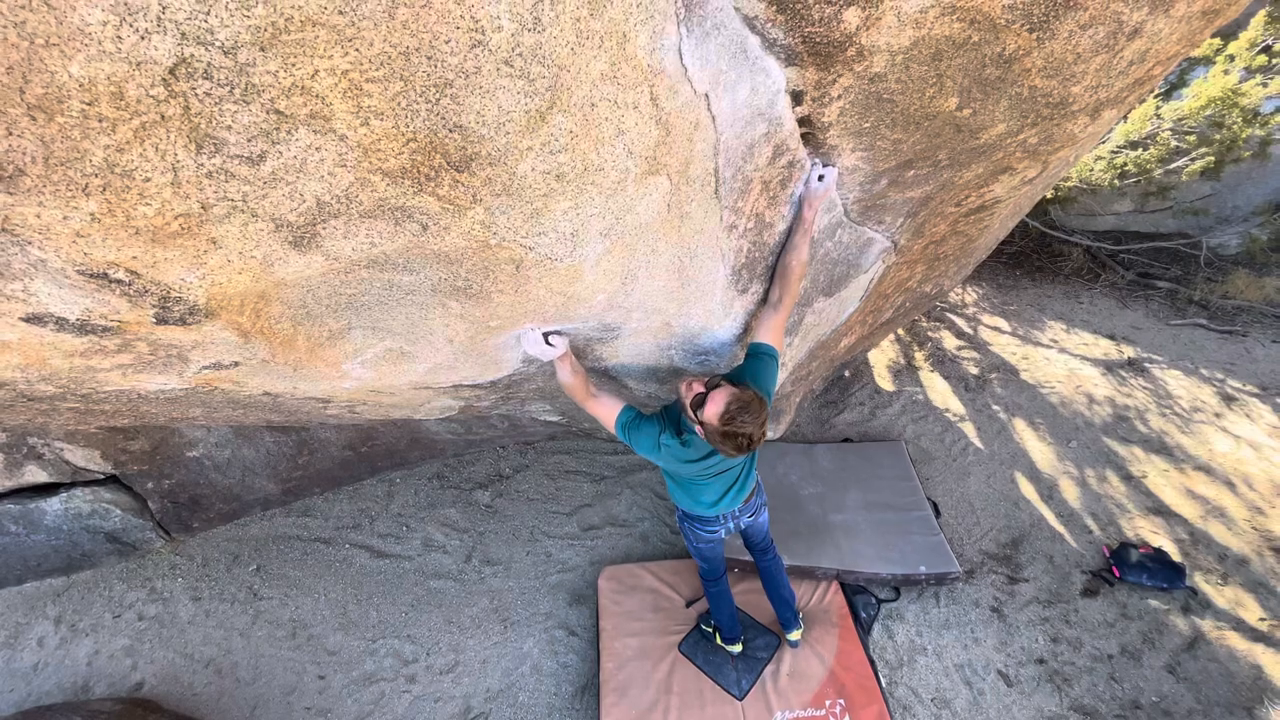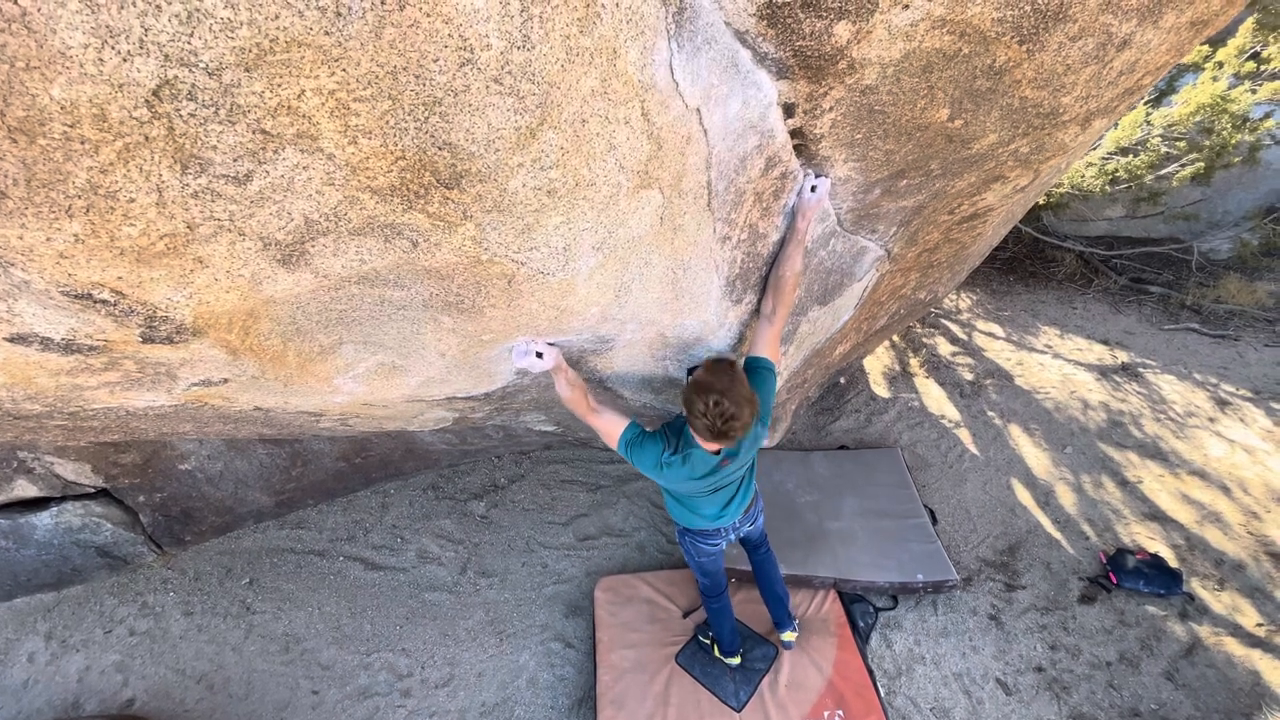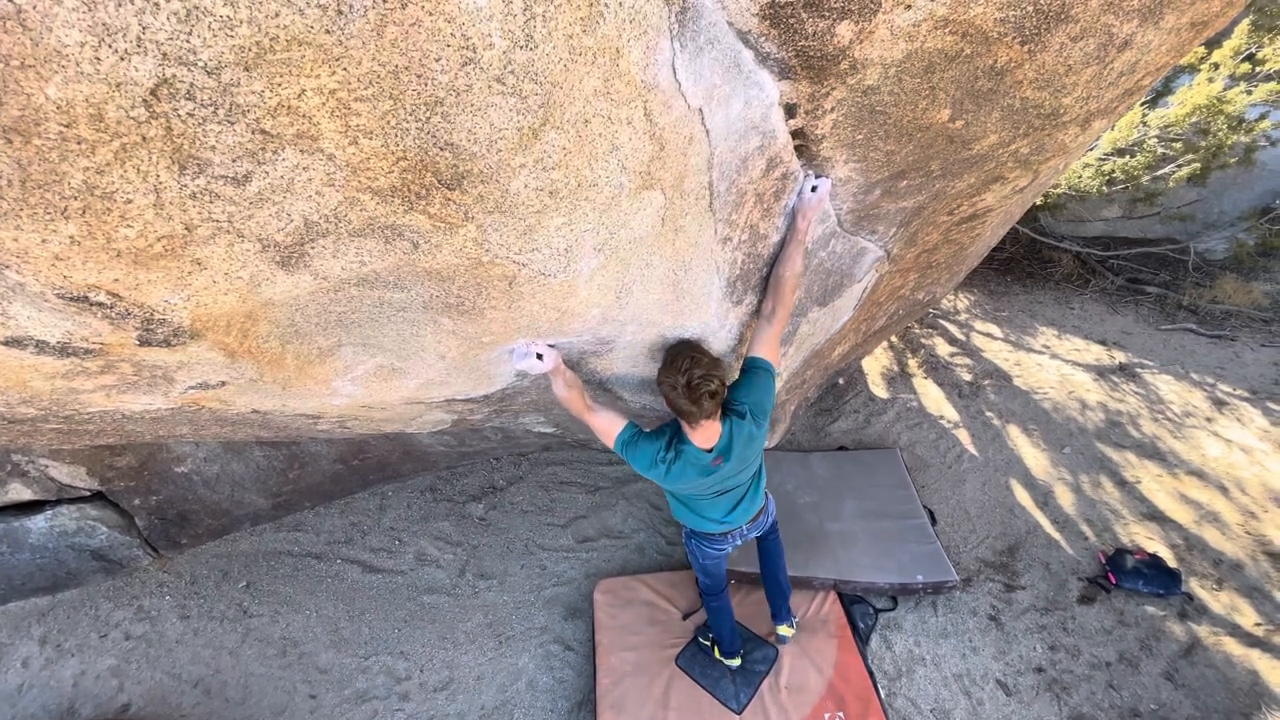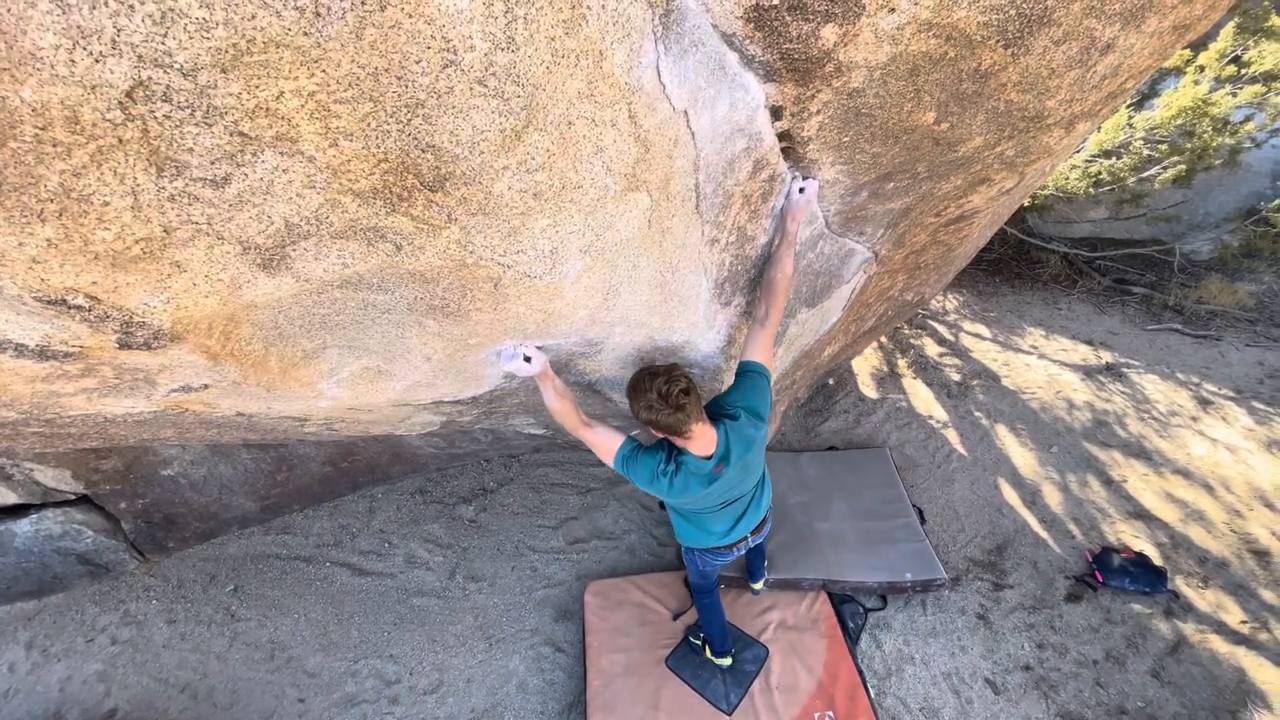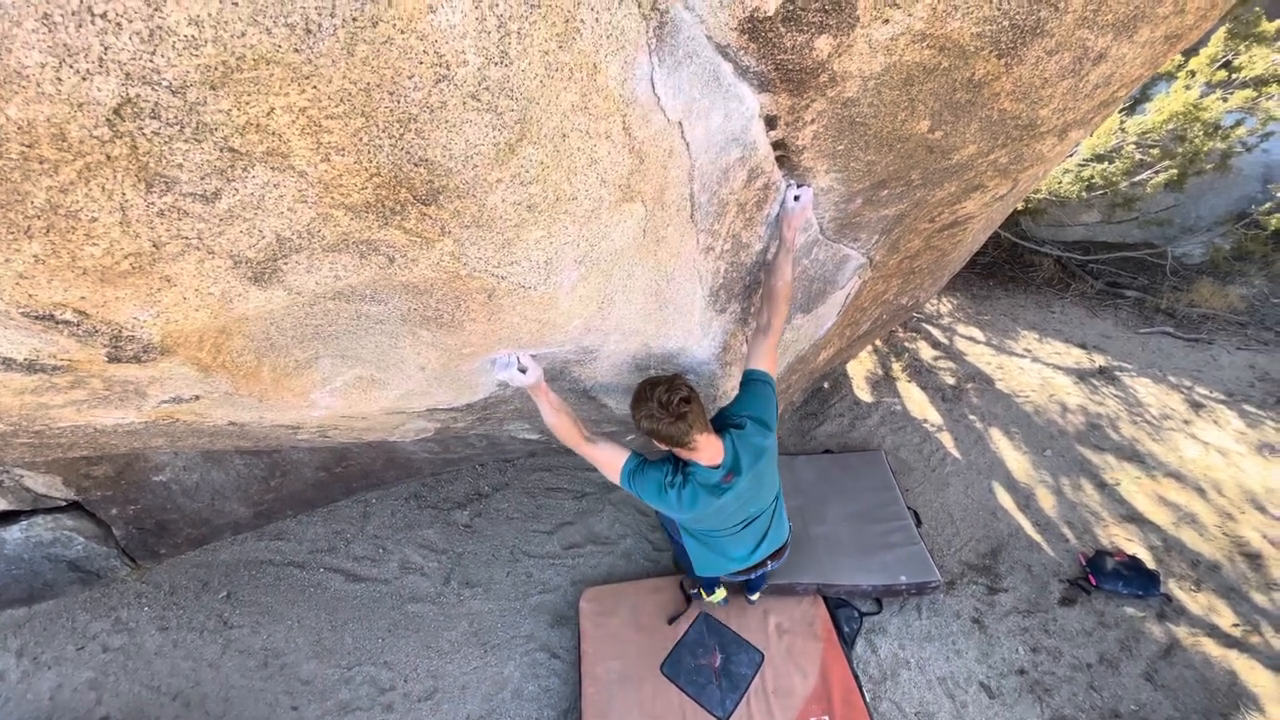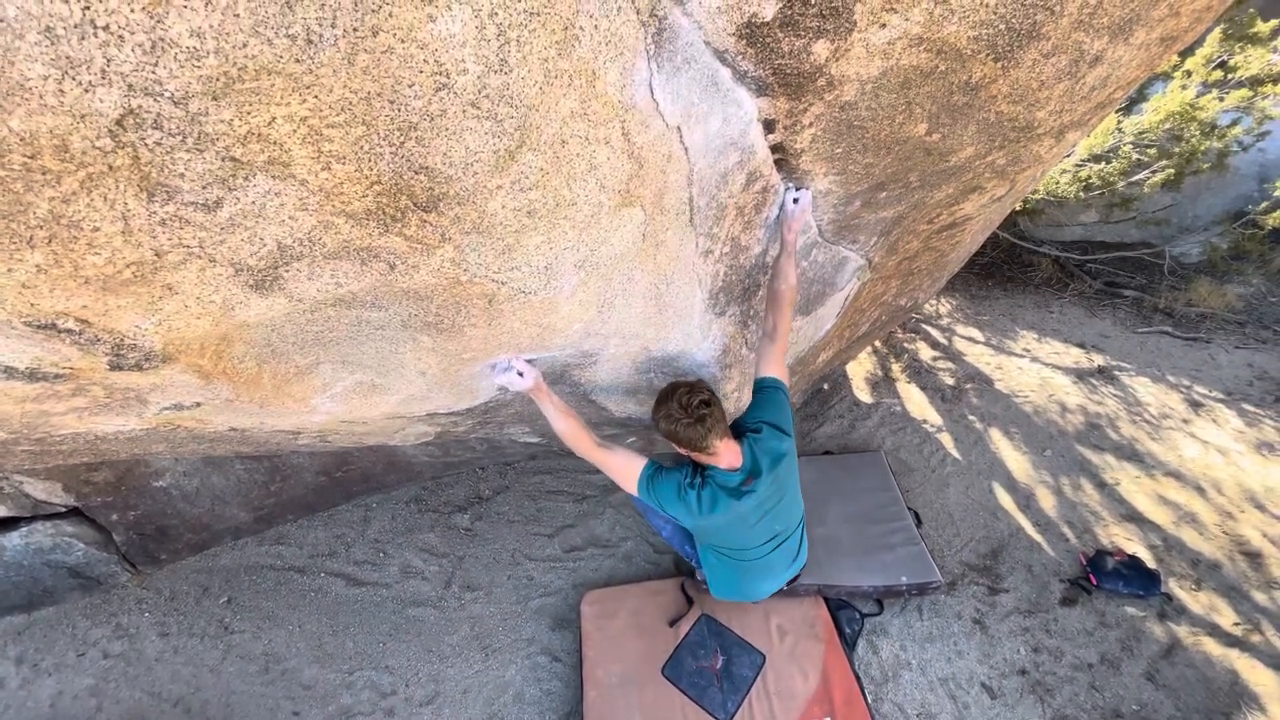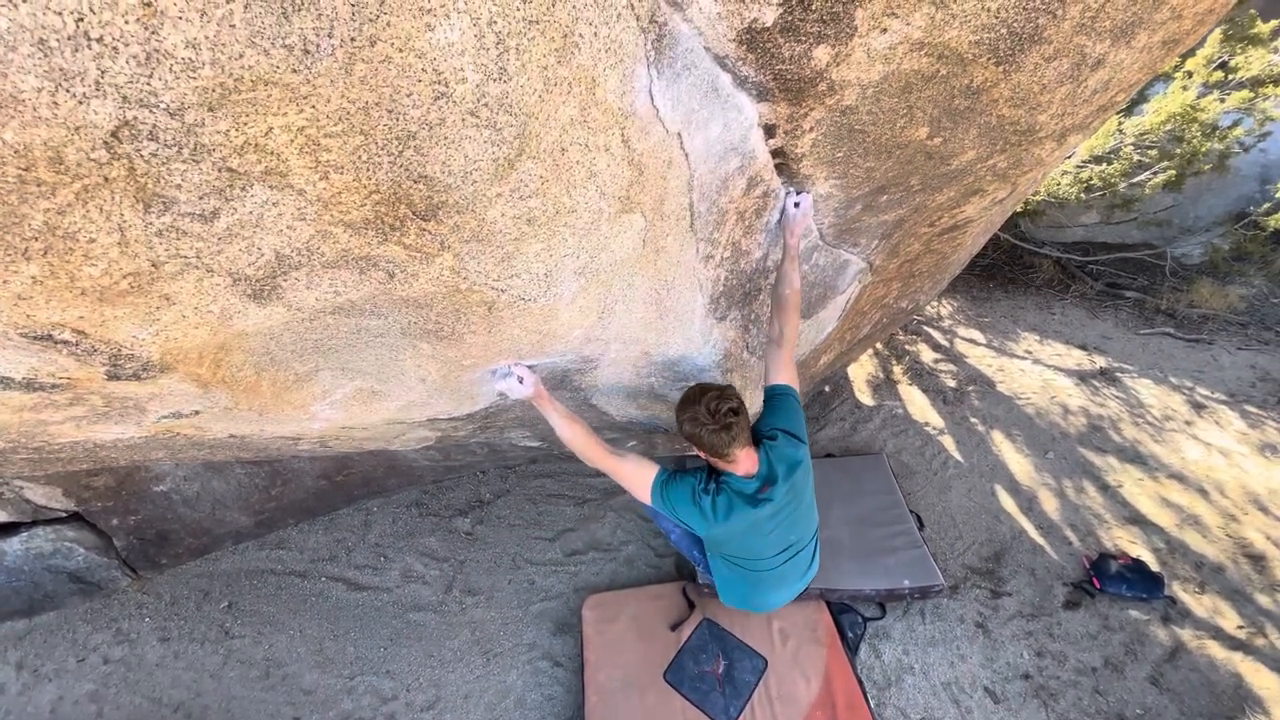
dt=0.7s
person 1, frame 1
left shoulder: (660, 442)
right shoulder: (755, 389)
left elbow: (589, 396)
right elbow: (779, 302)
left wrist: (561, 355)
right wrist: (809, 208)
left hip: (702, 520)
right hip: (749, 501)
left knee: (713, 573)
right knee: (765, 553)
left ankle: (729, 636)
right ankle: (792, 625)
person 1, frame 2
left shoulder: (661, 460)
right shoulder: (758, 417)
left elbow: (591, 411)
right elbow: (773, 313)
left wrist: (556, 367)
right wrist: (802, 220)
left hip: (701, 532)
right hip: (747, 510)
left knee: (712, 587)
right knee: (759, 547)
left ankle: (728, 648)
right ankle: (786, 625)
person 1, frame 3
left shoulder: (656, 459)
right shoulder: (752, 414)
left elbow: (587, 409)
right elbow: (774, 314)
left wrist: (555, 368)
right wrist: (802, 220)
left hip: (708, 534)
right hip: (755, 514)
left knee: (713, 587)
right knee: (770, 539)
left ankle: (728, 648)
right ankle: (783, 619)
person 1, frame 4
left shoulder: (660, 474)
right shoulder: (747, 416)
left elbow: (583, 427)
right elbow: (765, 318)
left wrist: (543, 375)
right wrist: (791, 226)
left hip: (710, 546)
right hip: (758, 524)
left knee: (703, 585)
left ankle: (719, 647)
right ankle: (757, 576)
person 1, frame 5
left shoulder: (668, 488)
right shoulder: (754, 428)
left elbow: (583, 441)
right elbow: (768, 328)
left wrist: (536, 387)
right wrist: (788, 234)
left hip: (724, 561)
right hip: (774, 544)
left ankle: (710, 587)
right ankle: (754, 588)
person 1, frame 6
left shoulder: (688, 495)
right shoulder: (772, 433)
left elbow: (593, 449)
right elbow: (775, 331)
left wrist: (538, 390)
right wrist: (789, 237)
left hip: (740, 586)
right hip: (794, 563)
left knee: (644, 495)
left ankle: (707, 572)
person 1, frame 7
left shoulder: (702, 501)
right shoulder: (787, 440)
left elbow: (602, 457)
right elbow: (782, 337)
left wrist: (539, 397)
right wrist: (791, 241)
left hip: (751, 595)
right hip: (804, 571)
left knee: (653, 497)
left ankle: (712, 574)
